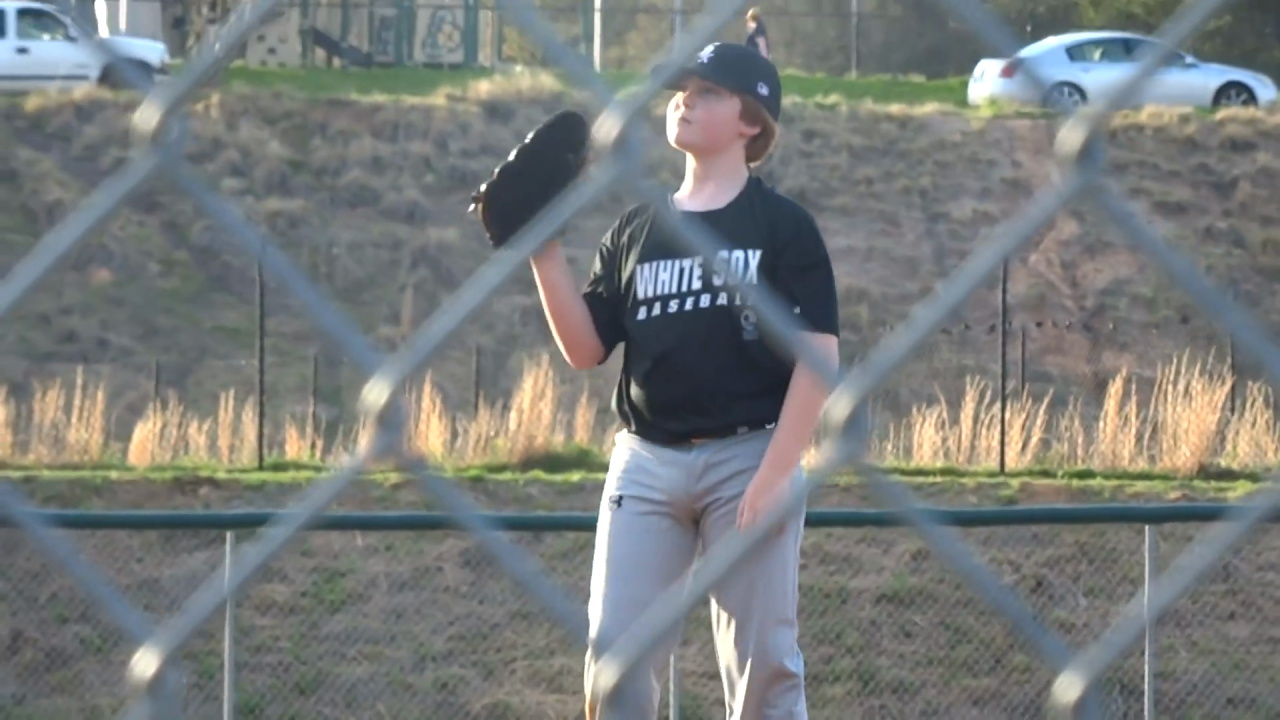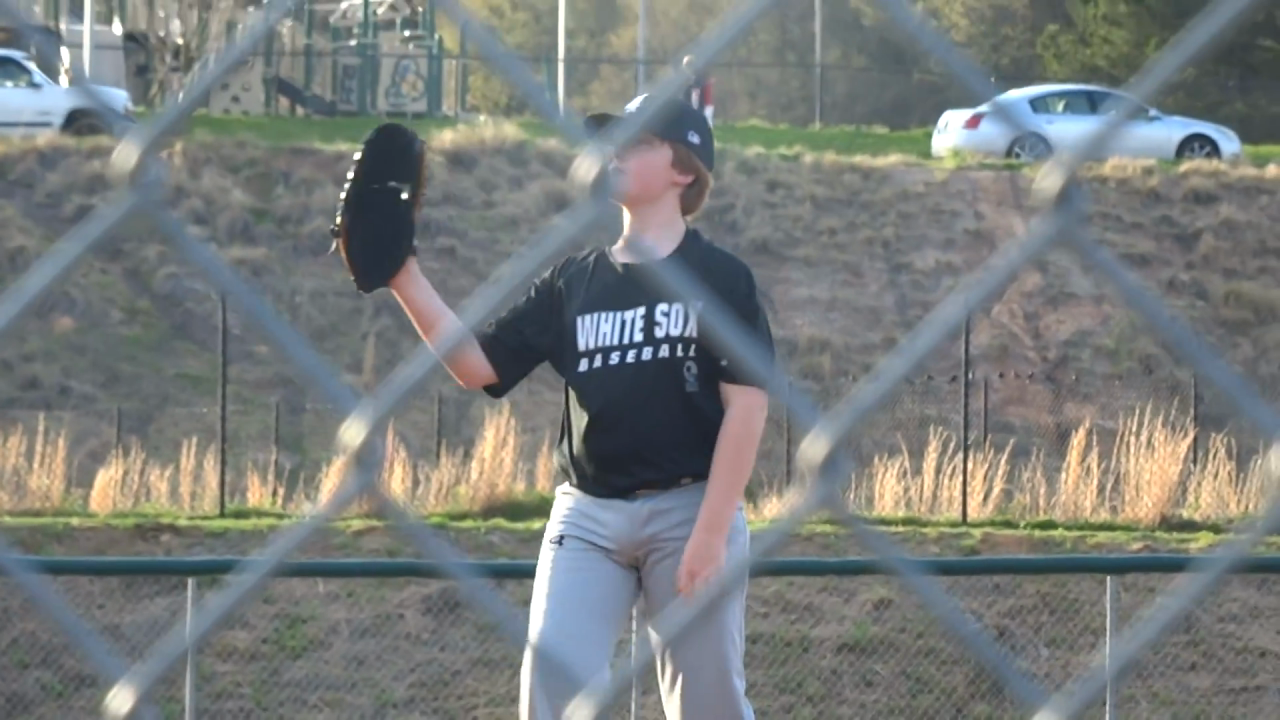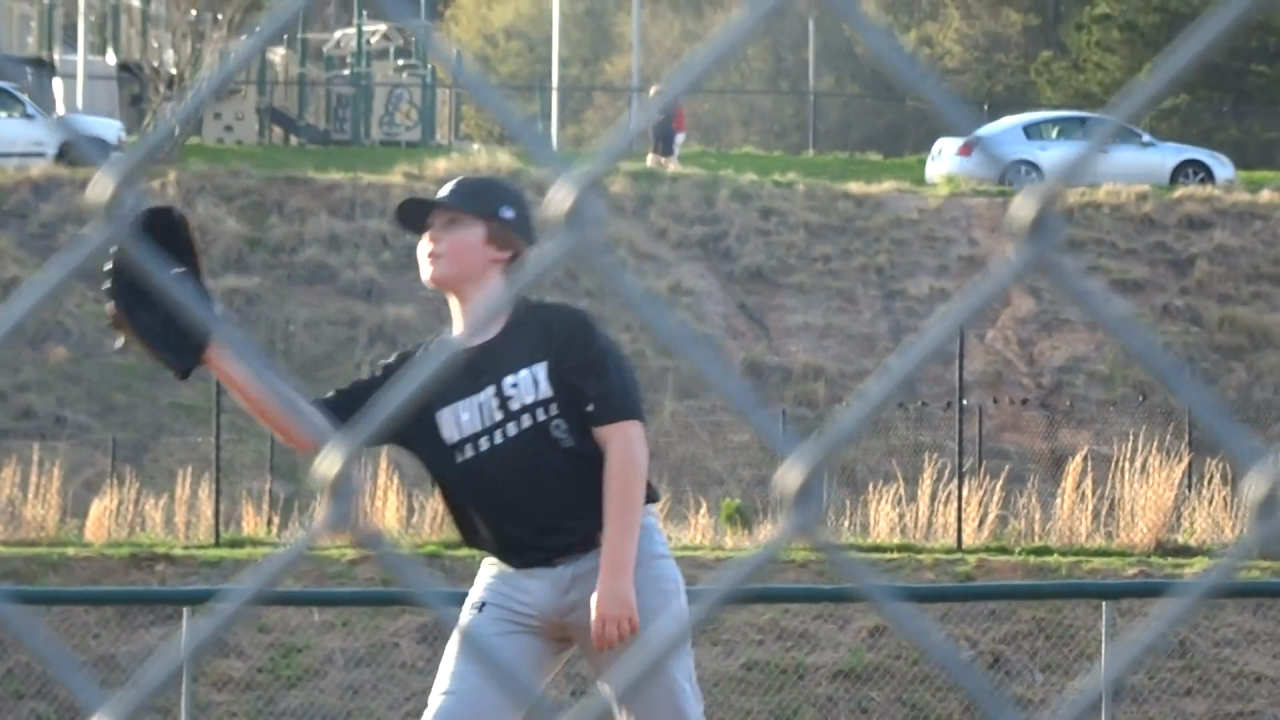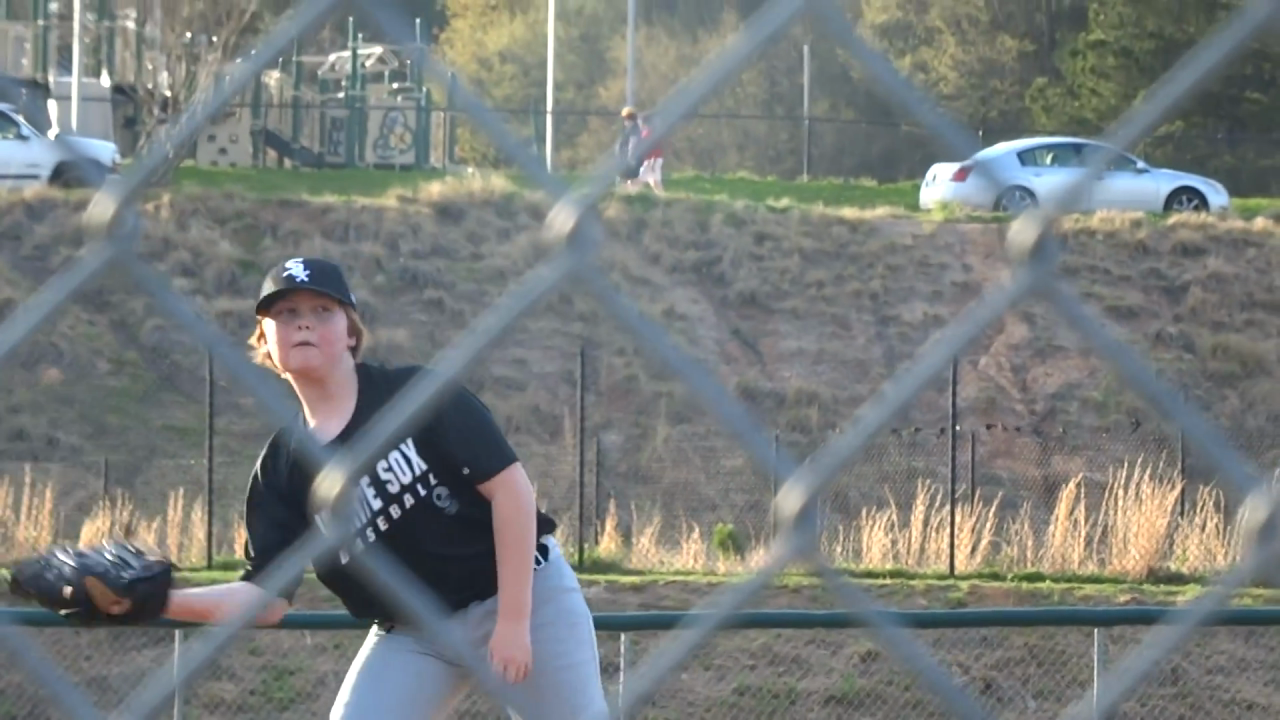
dt=0.3s
person 1, frame 1
left shoulder: (783, 224)
right shoulder: (635, 229)
left elbow: (818, 354)
right elbow: (584, 349)
left wrist: (775, 474)
right wrist: (545, 247)
left hip: (749, 457)
right hip: (645, 463)
left knee: (762, 654)
right knee: (615, 648)
person 1, frame 2
left shoulder: (721, 276)
right shoulder: (570, 281)
left elbow: (748, 406)
right elbow: (476, 365)
left wrist: (711, 532)
right wrist: (401, 271)
left hip: (692, 509)
right hip: (588, 513)
person 1, frame 3
left shoulder: (565, 332)
left elbow: (624, 443)
right elbow: (312, 429)
left wrist: (616, 576)
right wrist: (211, 350)
left hip: (623, 559)
right hip: (514, 582)
person 1, frame 4
right shoulder: (281, 466)
left elbow: (511, 490)
right elbow: (267, 597)
left wrist: (513, 621)
right wrist: (166, 600)
left hip: (526, 592)
right hip: (411, 625)
